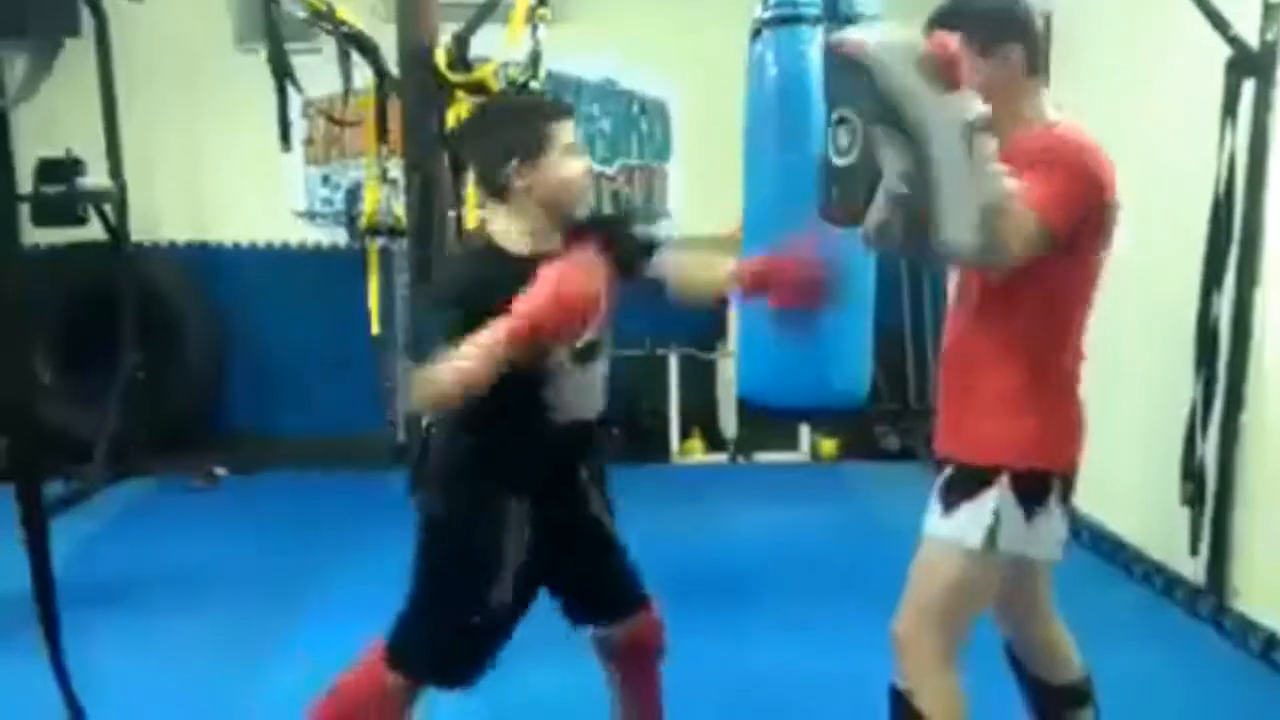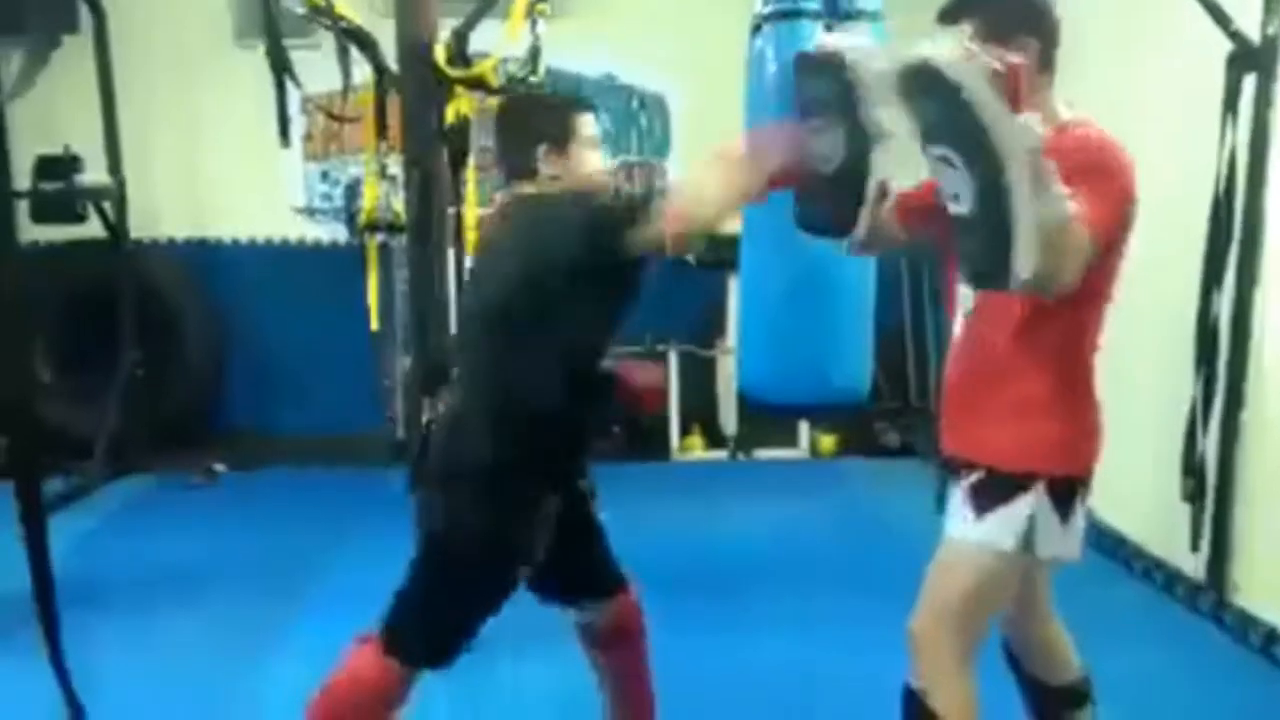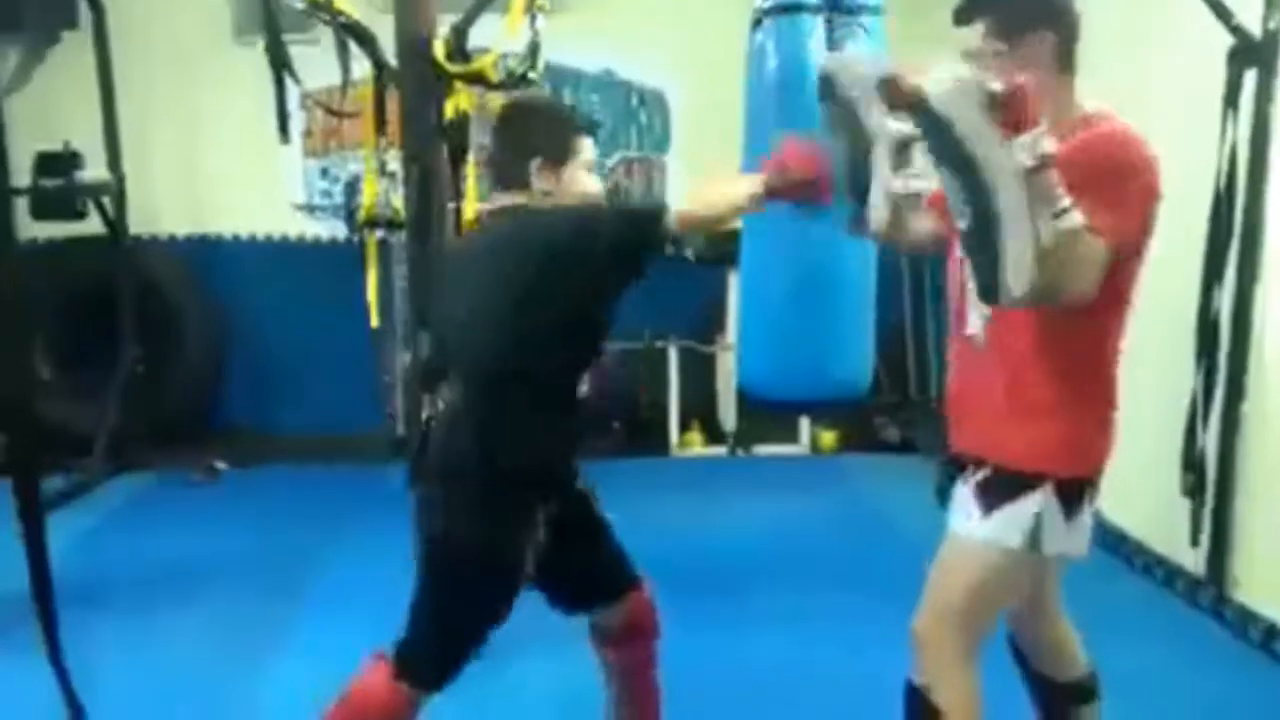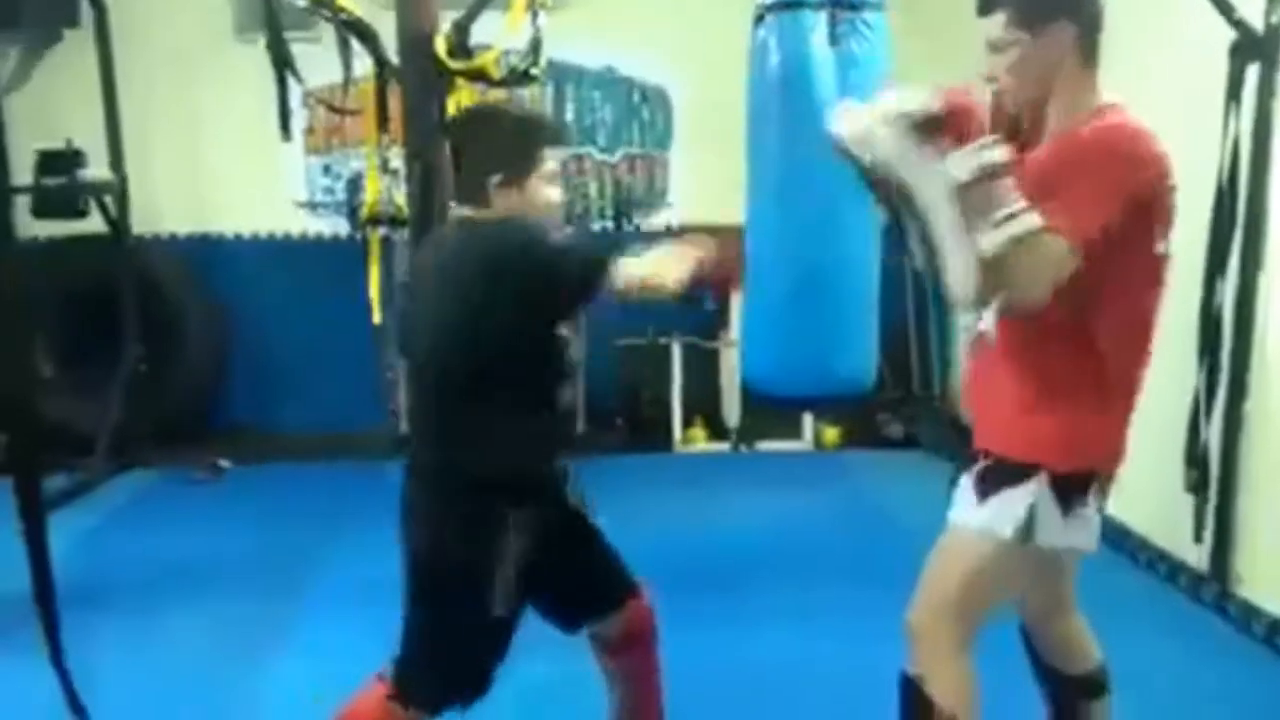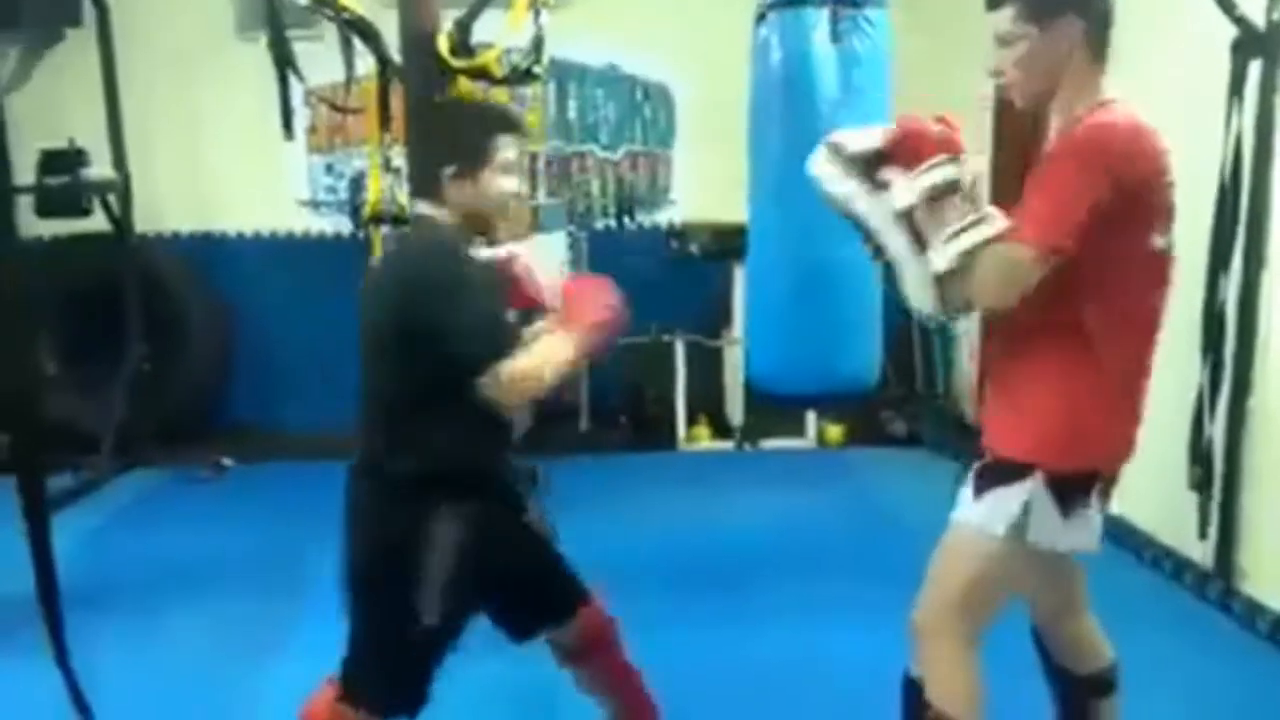
dt=0.1s
person 1, frame 1
left shoulder: (1065, 158)
right shoulder: (1005, 164)
left elbow: (998, 245)
right elbow: (884, 232)
left hip: (1017, 445)
right hip: (991, 433)
left knee: (920, 638)
right knee: (1022, 616)
person 1, frame 2
left shoulder: (1089, 155)
left elbow: (1056, 272)
right elbow: (870, 232)
left hip: (1034, 445)
right hip: (979, 434)
left knee: (937, 638)
right knee: (1022, 612)
person 1, frame 3
left shoulder: (1113, 154)
right shoulder: (995, 156)
left elbow: (1067, 284)
right elbow: (912, 232)
left wrist: (1023, 157)
right wrist: (887, 137)
left hip: (1043, 443)
right hip: (994, 432)
left knee: (940, 635)
right knee: (1030, 609)
person 1, frame 4
left shoulder: (1107, 147)
right shoulder: (1062, 150)
left elbow: (1028, 283)
right elbow: (1006, 272)
left wrist: (971, 161)
right wrist: (918, 156)
left hip: (1050, 438)
right hip: (1038, 429)
left knee: (935, 626)
right knee: (1043, 606)
person 1, frame 5
left shoulder: (1100, 144)
right shoulder: (1088, 142)
left elbow: (994, 286)
left wrist: (931, 178)
right wrist: (912, 185)
left hip: (1054, 435)
right hip: (1055, 428)
left knee: (939, 627)
right knee: (1058, 608)
person 2, frame 1
left shoulder: (591, 239)
right shoulder: (473, 274)
left elbow: (671, 271)
right elbow: (436, 391)
left wrist: (756, 274)
right wrist: (521, 325)
left hip: (565, 478)
right hip: (492, 498)
left knee: (633, 630)
right knee: (413, 660)
person 2, frame 2
left shoulder: (524, 232)
right shoulder: (559, 227)
right elbow: (667, 223)
left wrist: (612, 372)
right wrist: (762, 165)
left hip: (534, 472)
right hip: (493, 485)
left knee: (614, 614)
right knee: (411, 644)
person 2, frame 3
left shoulder: (472, 253)
right shoulder: (559, 236)
right elbow: (692, 215)
right wrist: (773, 178)
left hip: (532, 481)
right hip: (489, 492)
left knee: (627, 613)
right knee: (419, 666)
person 2, frame 4
left shoulder: (439, 259)
right shoulder: (507, 249)
right elbow: (639, 278)
right wrist: (698, 253)
left hip: (520, 494)
right hip: (476, 511)
left knee: (625, 620)
person 2, frame 5
left shoulder: (422, 261)
right shoulder: (438, 269)
right elbow: (513, 383)
right wrist: (580, 326)
left hip: (468, 495)
right hip: (416, 512)
left knee: (584, 627)
